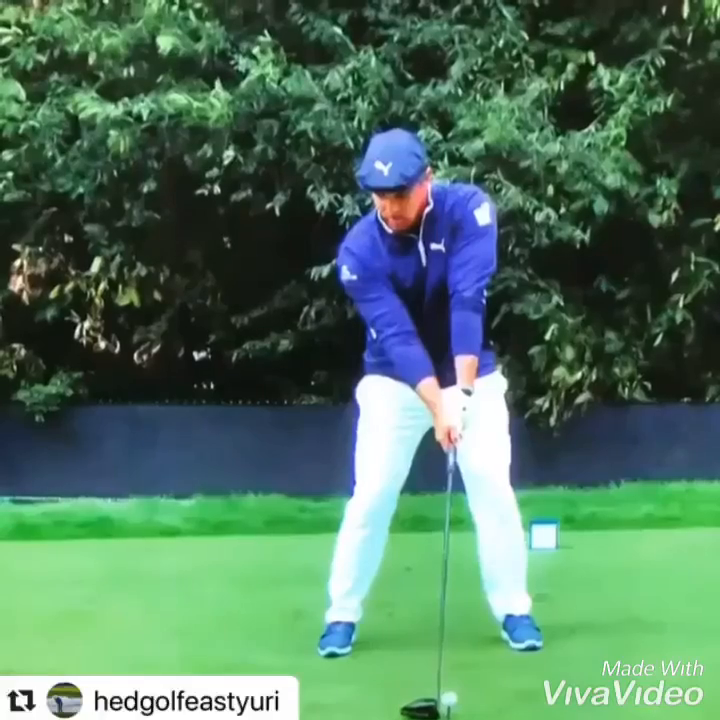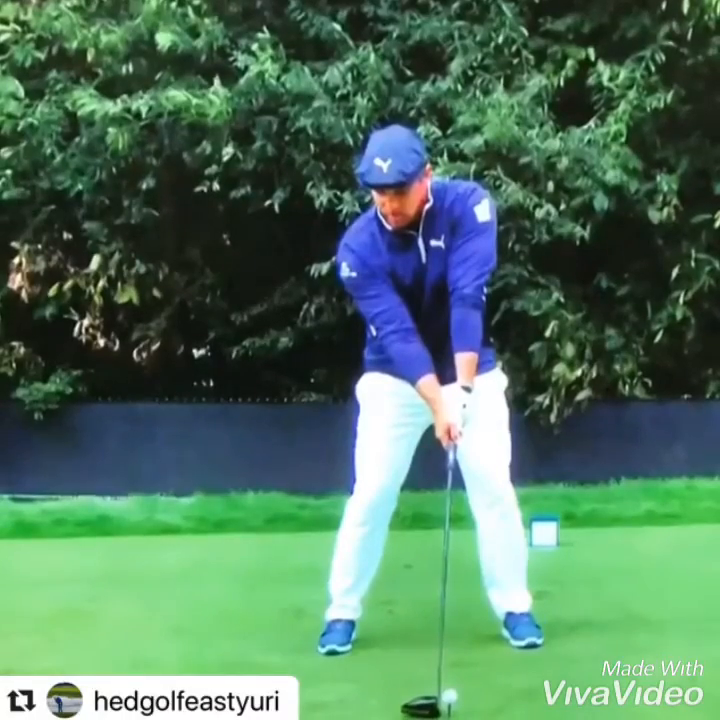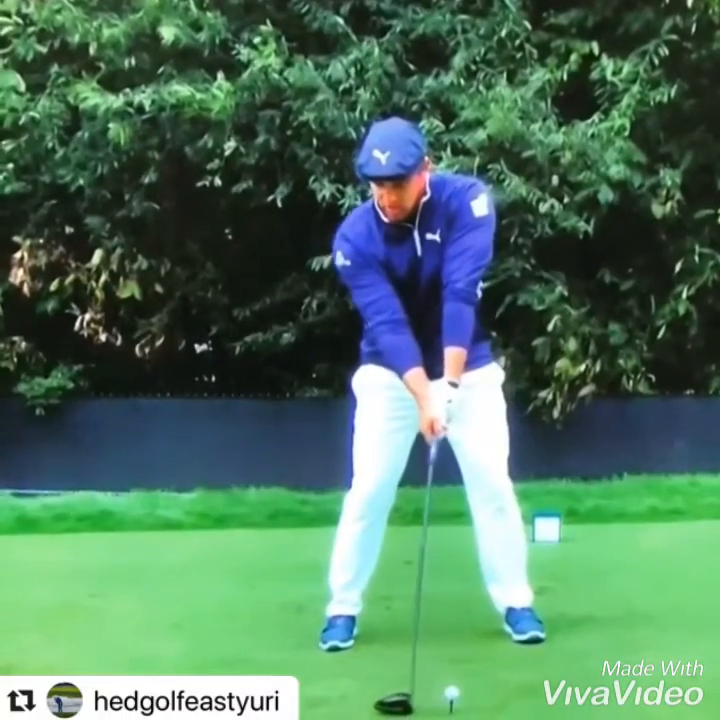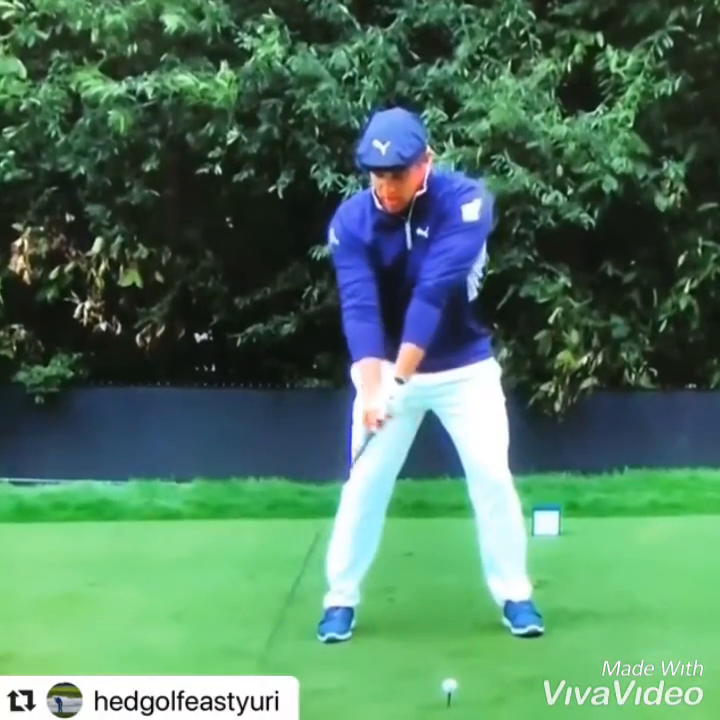
dt=1s
person 1, frame 1
left shoulder: (468, 208)
right shoulder: (359, 250)
left elbow: (469, 301)
right elbow: (395, 333)
left wrist: (463, 390)
right wrist: (437, 405)
left hip: (472, 376)
right hip: (394, 383)
left knee: (492, 488)
right knee: (372, 494)
left ankle: (513, 609)
right ankle: (342, 614)
person 1, frame 2
left shoulder: (467, 205)
right shoulder: (358, 246)
left elbow: (469, 299)
right elbow: (395, 332)
left wrist: (463, 387)
right wrist: (437, 403)
left hip: (471, 374)
right hip: (394, 380)
left knee: (493, 486)
right knee: (372, 492)
left ankle: (514, 607)
right ankle: (342, 611)
person 1, frame 3
left shoulder: (465, 199)
right shoulder: (355, 237)
left elbow: (461, 295)
right elbow: (387, 323)
left wrist: (450, 382)
right wrist: (423, 396)
left hip: (468, 369)
right hip: (389, 376)
left knee: (491, 481)
right knee: (370, 487)
left ankle: (515, 601)
right ankle: (343, 607)
person 1, frame 4
left shoulder: (465, 201)
right shoulder: (351, 220)
left elbow: (434, 293)
right elbow: (359, 307)
left wrist: (401, 381)
right wrist: (373, 387)
left hip: (465, 367)
right hip: (383, 366)
left knee: (492, 476)
right knee: (366, 480)
left ankle: (514, 594)
right ankle: (341, 597)
